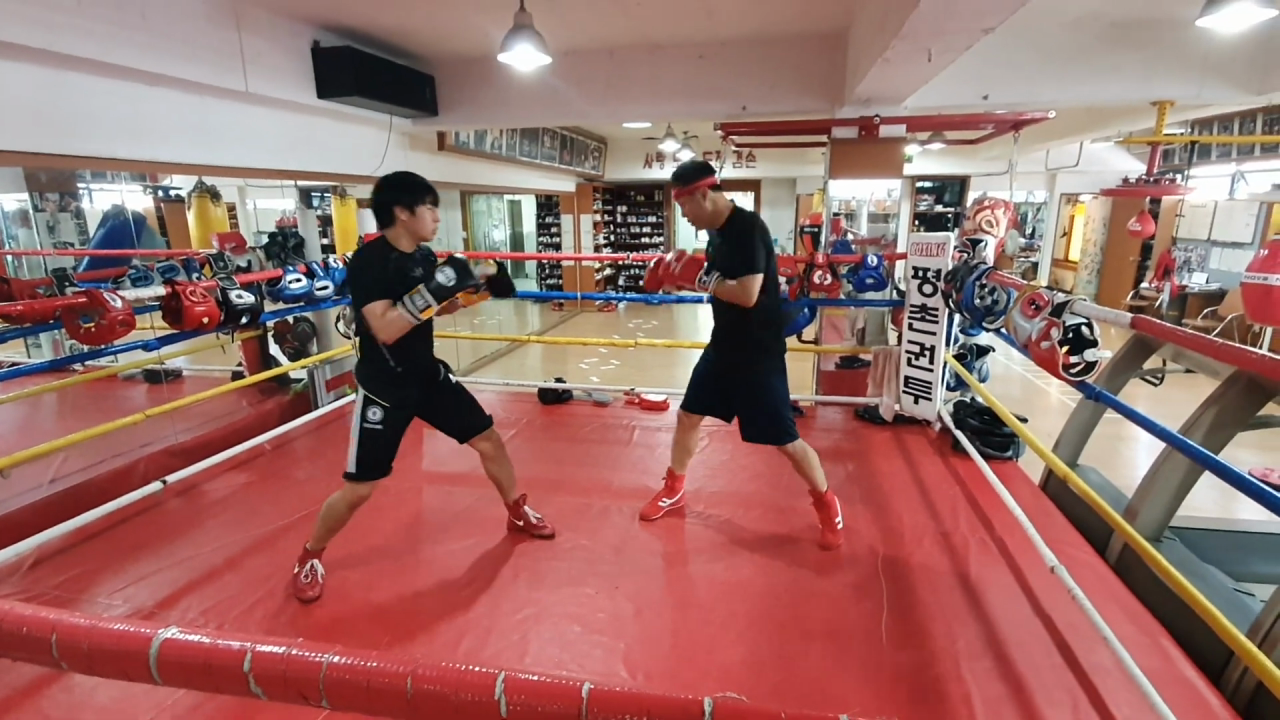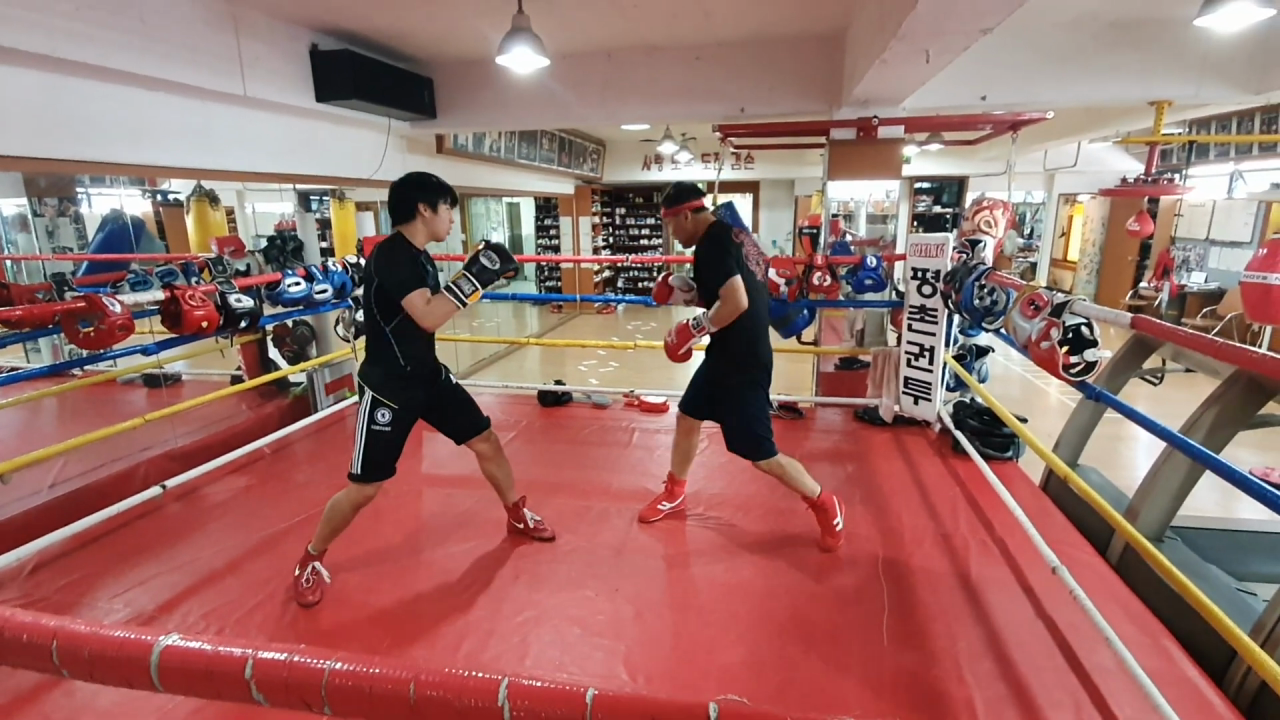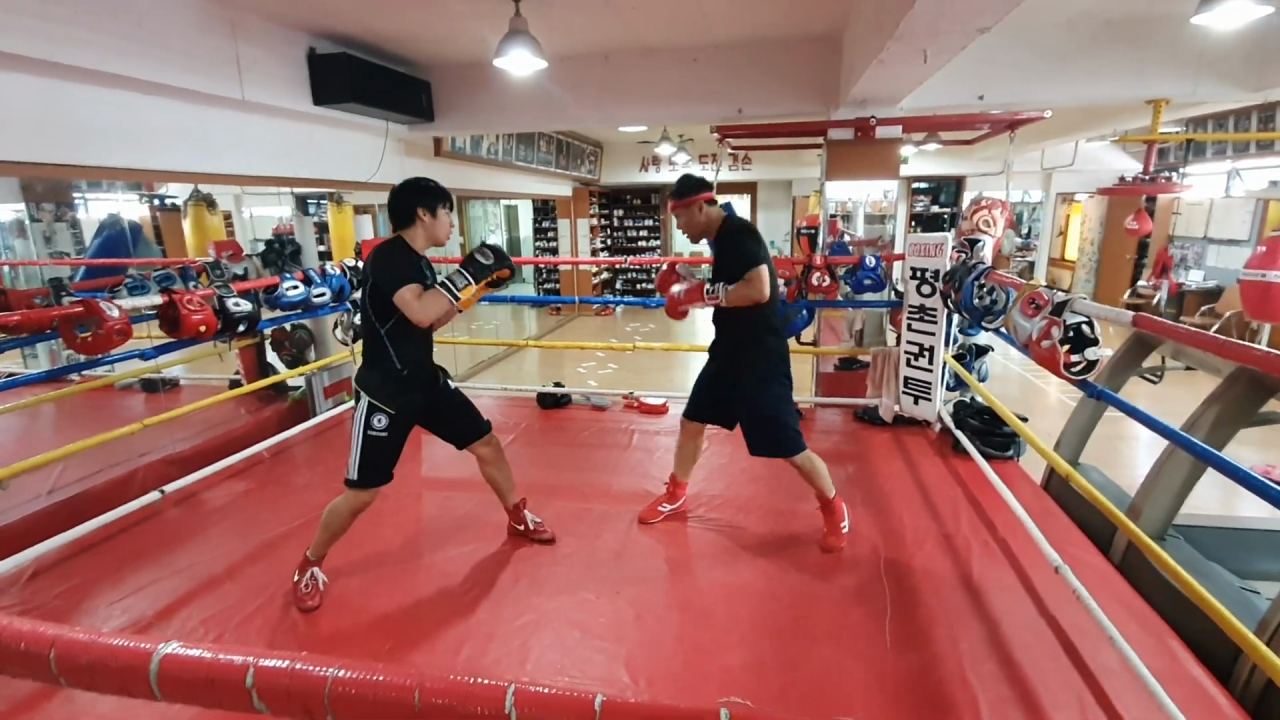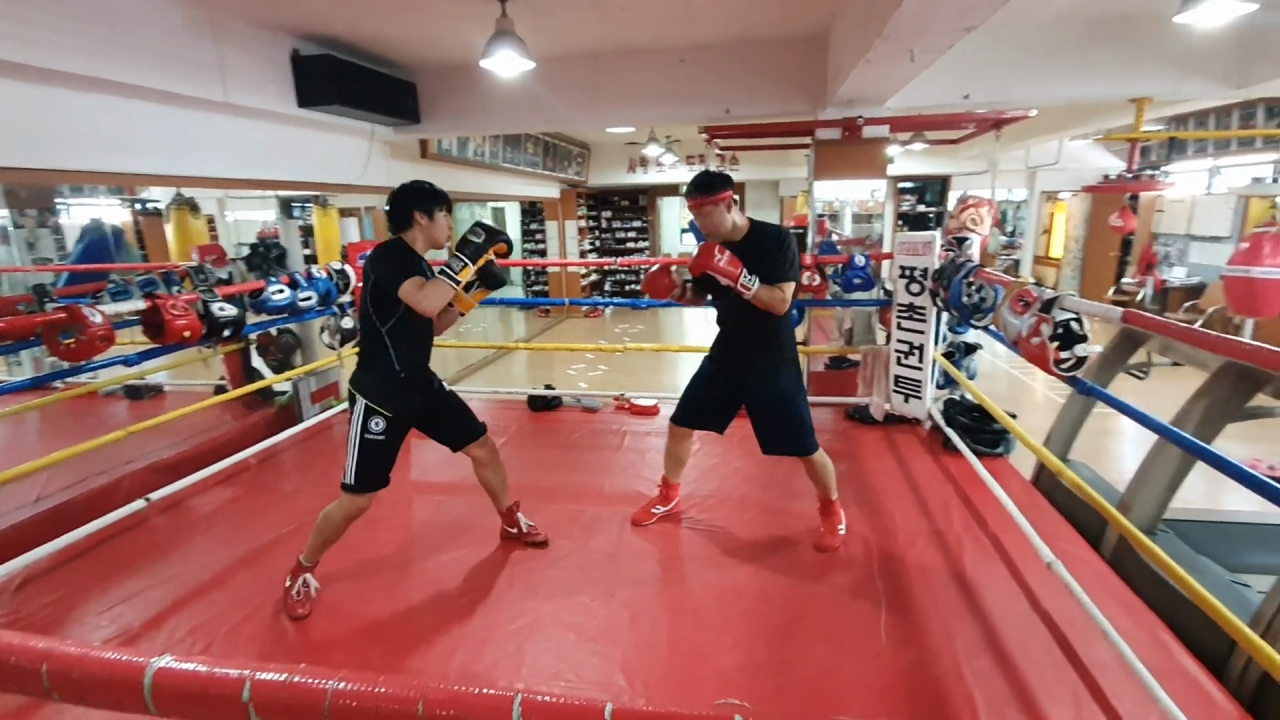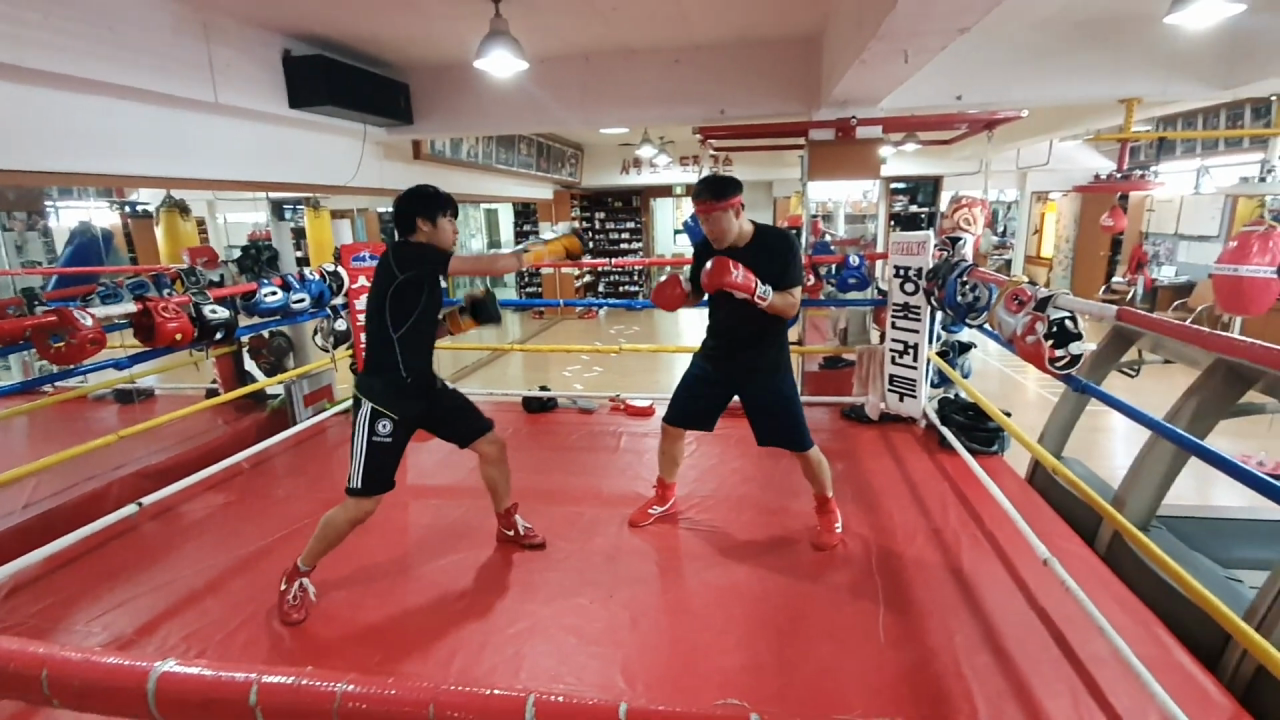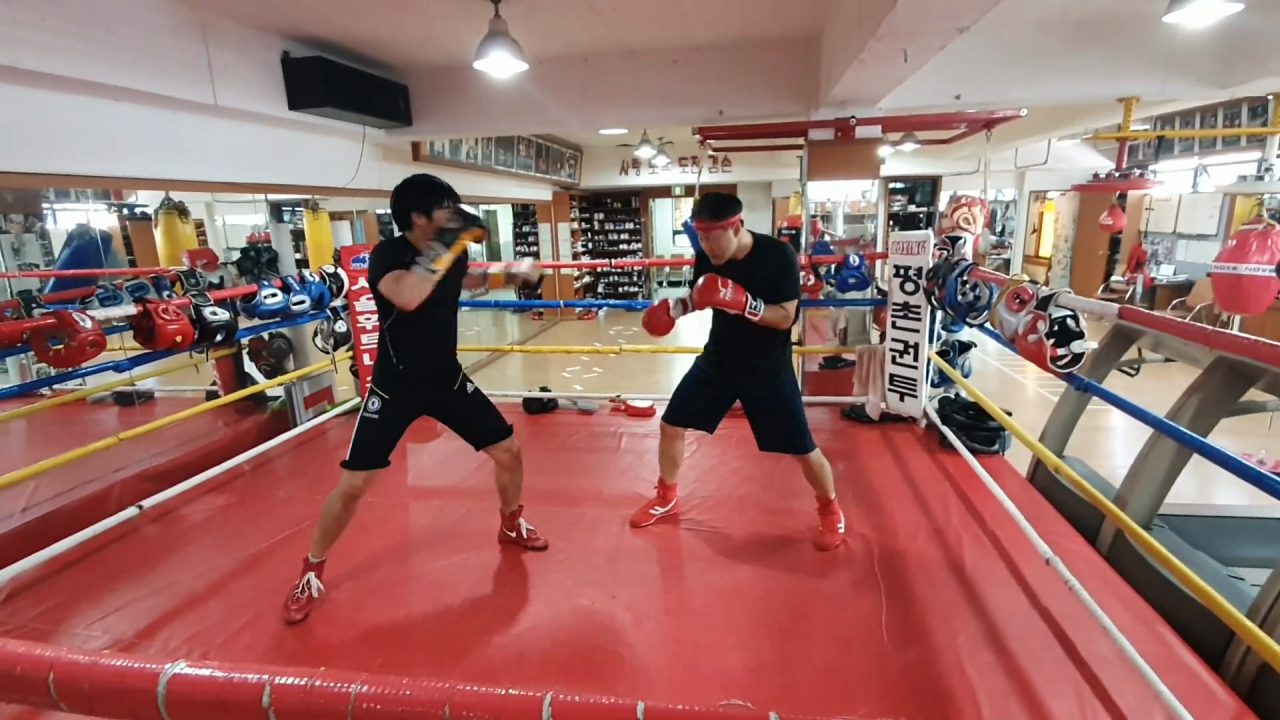
dt=0.2s
person 1, frame 1
left shoulder: (423, 255)
right shoulder: (369, 261)
left elbow: (440, 308)
right elbow: (387, 331)
left wrist: (474, 285)
right wrist: (437, 289)
left hip: (428, 374)
right hip: (383, 387)
left knee: (490, 441)
right knee: (359, 489)
left ankle: (518, 513)
right ankle: (310, 558)
person 1, frame 2
left shoulder: (419, 256)
right shoulder: (391, 255)
right elbow: (430, 318)
left wrist: (477, 278)
right wrist: (475, 275)
left hip: (428, 375)
right hip: (387, 387)
left knee: (487, 441)
right knee: (364, 488)
left ankle: (517, 516)
right ankle: (311, 560)
person 1, frame 3
left shoulder: (419, 262)
right shoulder: (388, 256)
right elbow: (421, 314)
left wrist: (476, 287)
right wrist: (471, 270)
left hip: (426, 381)
right hip: (384, 392)
left knee: (488, 445)
right knee: (361, 495)
left ankle: (518, 517)
right ankle: (310, 565)
person 1, frame 4
left shoulder: (414, 262)
right shoulder: (389, 256)
left elbow: (432, 326)
right elbow: (427, 305)
left wrist: (473, 291)
right wrist: (467, 257)
left hip: (419, 384)
right hip: (380, 394)
left knee: (484, 447)
right knee: (356, 500)
left ankle: (511, 521)
right ankle: (302, 571)
person 1, frame 5
left shoulder: (425, 263)
right shoulder: (405, 257)
right elbow: (488, 266)
left wrist: (458, 320)
right wrist: (552, 247)
left hip: (422, 388)
right hip: (384, 398)
left knee: (491, 444)
right knee: (361, 505)
left ankle: (508, 525)
right ankle: (299, 574)
person 1, frame 6
left shoulder: (447, 250)
right shoulder: (386, 255)
left elbow: (471, 279)
right elbow: (408, 297)
left wrist: (516, 273)
right wrist: (447, 243)
left hip: (447, 378)
right hip: (394, 385)
left knee: (508, 451)
right knee: (353, 483)
left ankle: (512, 526)
right ankle: (312, 571)
person 2, frame 1
left shoulder: (746, 228)
right shoulder: (720, 229)
left elbow: (746, 295)
left wrist: (695, 277)
right wrist: (687, 276)
left hip: (759, 350)
right hip: (727, 344)
left knee: (782, 438)
right knee: (688, 415)
left ankle: (827, 505)
right ankle: (674, 488)
person 2, frame 2
left shoulder: (715, 239)
right shoulder: (723, 237)
left elbow: (736, 303)
left wrist: (694, 328)
right wrist: (686, 290)
left hip: (743, 360)
right hip: (726, 354)
left knee: (760, 454)
right knee: (687, 419)
left ankle: (825, 506)
right ankle: (674, 493)
person 2, frame 3
left shoulder: (739, 232)
right shoulder: (718, 240)
left elbow: (759, 292)
left wrist: (701, 293)
right wrist: (686, 284)
left hip: (763, 357)
right hip: (728, 352)
left knee: (791, 448)
right knee: (692, 422)
left ankle: (834, 510)
right ankle: (676, 494)
person 2, frame 4
left shoulder: (776, 239)
right shoulder: (711, 247)
left elbow: (781, 302)
right elbow: (697, 295)
left wrist: (736, 275)
right wrist: (675, 288)
left hip: (774, 362)
right hip: (725, 357)
left knee: (806, 448)
right knee: (679, 426)
left ankle: (832, 511)
right ankle: (668, 496)
person 2, frame 5
left shoulder: (781, 244)
right shoulder: (706, 248)
left elbow: (791, 307)
right elbow: (694, 294)
left wrist: (750, 287)
right wrist: (675, 291)
left hip: (766, 363)
right hip: (714, 356)
left knee: (802, 446)
right knee: (672, 426)
left ankle: (828, 510)
right ankle: (664, 497)
person 2, frame 6
left shoulder: (779, 255)
right shoulder: (707, 259)
left elbow: (786, 317)
right elbow: (697, 299)
left wrist: (742, 303)
right wrist: (675, 308)
left hip: (768, 367)
right hip: (717, 359)
left knee: (803, 450)
right knee: (670, 426)
left ankle: (830, 510)
right ankle: (666, 497)
